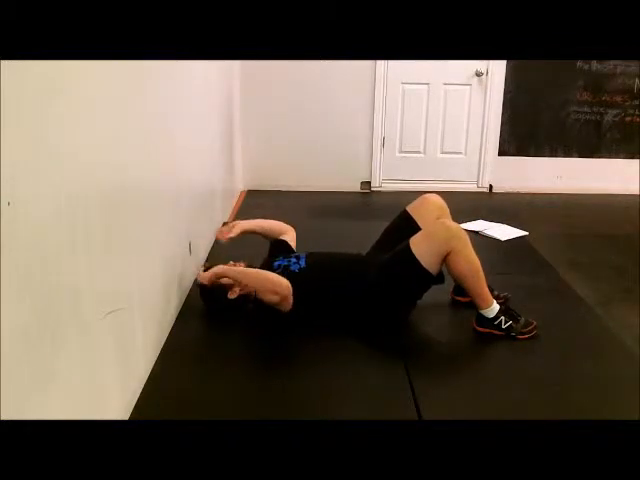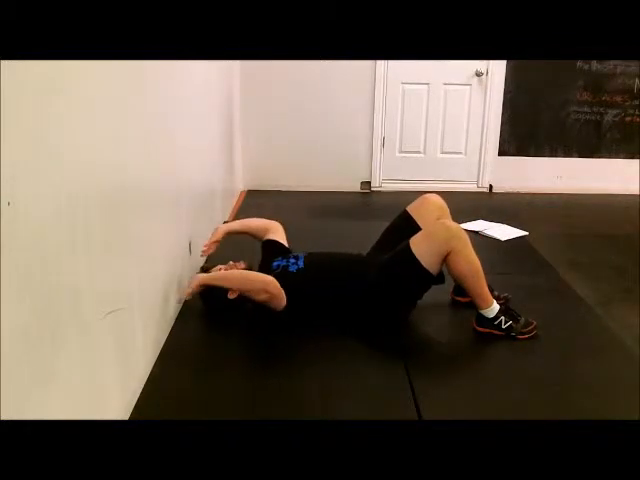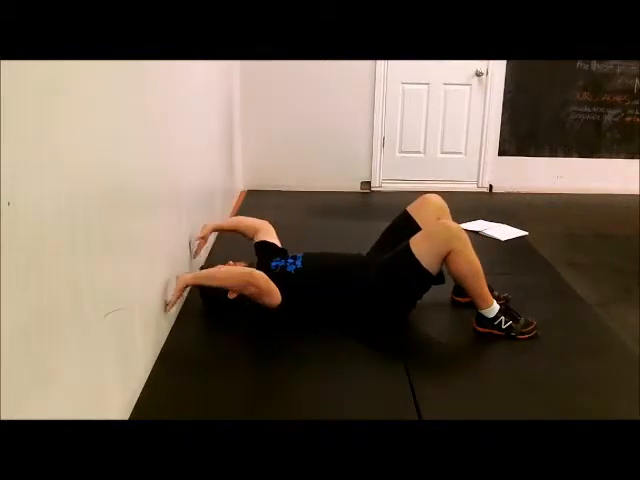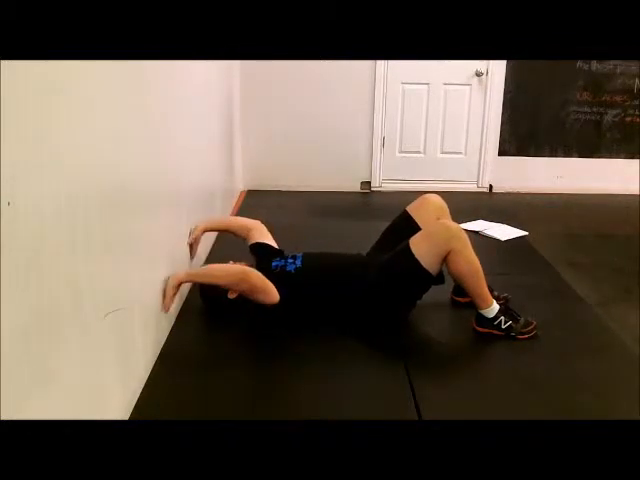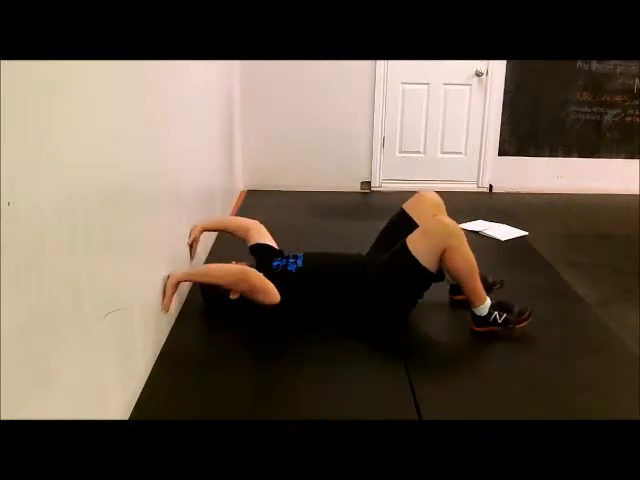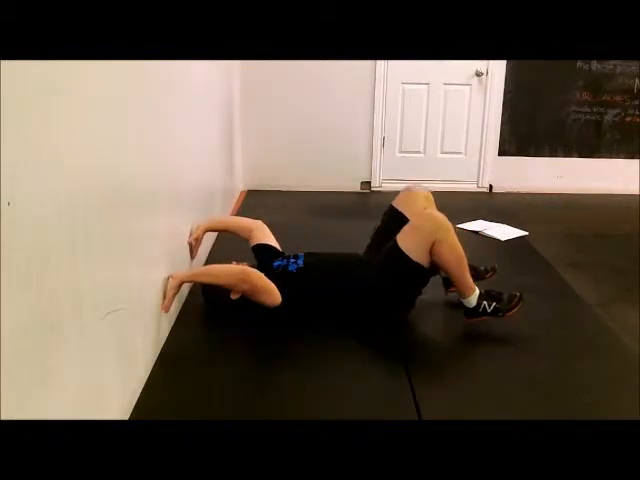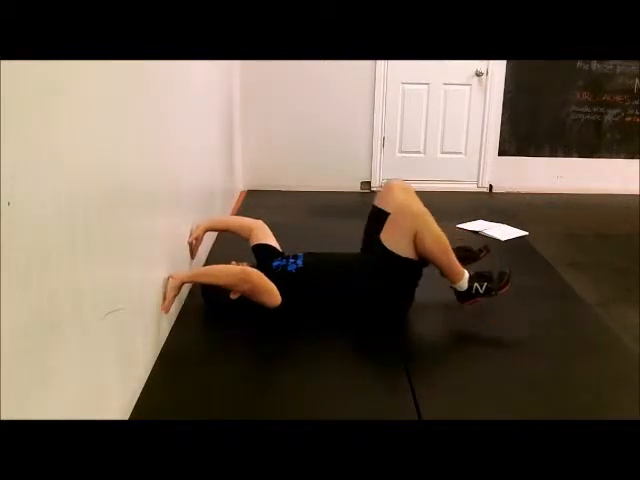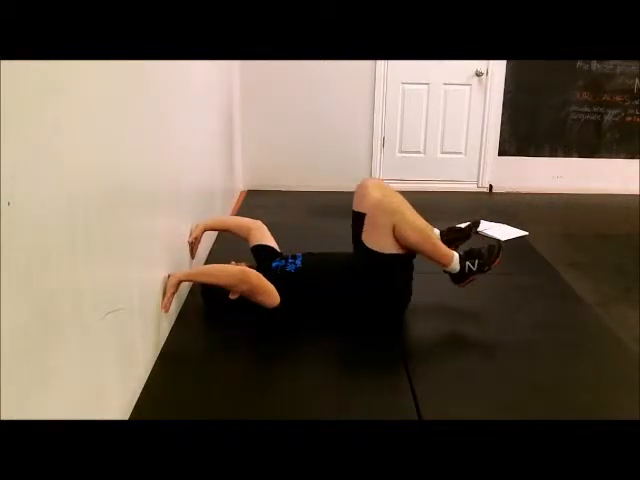
dt=0.2s
person 1, frame 1
left shoulder: (270, 266)
right shoulder: (268, 296)
left elbow: (287, 230)
right elbow: (282, 288)
left wrist: (245, 226)
right wrist: (220, 269)
left hip: (373, 264)
right hip: (382, 293)
left knee: (431, 203)
right knee: (449, 232)
left ankle: (468, 287)
right ankle: (491, 315)
person 1, frame 2
left shoulder: (270, 263)
right shoulder: (266, 295)
left elbow: (272, 226)
right elbow: (268, 286)
left wrist: (225, 228)
right wrist: (205, 279)
left hip: (373, 265)
right hip: (381, 293)
left knee: (432, 204)
right knee: (449, 232)
left ankle: (467, 286)
right ankle: (491, 315)
person 1, frame 3
left shoulder: (270, 263)
right shoulder: (266, 292)
left elbow: (261, 225)
right elbow: (253, 280)
left wrist: (213, 227)
right wrist: (189, 278)
left hip: (372, 265)
right hip: (381, 293)
left knee: (432, 203)
right knee: (448, 232)
left ankle: (467, 288)
right ankle: (491, 315)
person 1, frame 4
left shoulder: (269, 264)
right shoulder: (267, 291)
left elbow: (252, 226)
right elbow: (244, 275)
left wrist: (204, 226)
right wrist: (182, 276)
left hip: (372, 265)
right hip: (381, 292)
left knee: (432, 203)
right knee: (449, 233)
left ankle: (467, 287)
right ankle: (490, 315)
person 1, frame 5
left shoulder: (269, 263)
right shoulder: (268, 291)
left elbow: (251, 226)
right elbow: (243, 276)
left wrist: (203, 225)
right wrist: (181, 276)
left hip: (372, 265)
right hip: (383, 292)
left knee: (428, 201)
right knee: (446, 230)
left ankle: (464, 284)
right ankle: (485, 311)
person 1, frame 6
left shoulder: (269, 264)
right shoulder: (267, 291)
left elbow: (255, 225)
right elbow: (244, 275)
left wrist: (205, 226)
right wrist: (181, 277)
left hip: (371, 264)
right hip: (382, 292)
left knee: (417, 198)
right knee: (433, 222)
left ankle: (455, 274)
right ankle: (474, 301)
person 1, frame 7
left shoulder: (269, 263)
right shoulder: (268, 293)
left elbow: (254, 226)
right elbow: (244, 276)
left wrist: (205, 225)
right wrist: (181, 277)
left hip: (367, 265)
right hip: (382, 290)
left knee: (396, 191)
right knee: (409, 211)
left ankle: (446, 258)
right ankle: (465, 286)
person 1, frame 8
left shoulder: (268, 263)
right shoulder: (269, 294)
left elbow: (254, 226)
right elbow: (243, 277)
left wrist: (204, 225)
right wrist: (180, 276)
left hip: (363, 268)
right hip: (381, 290)
left knee: (370, 188)
right knee: (382, 206)
left ankle: (437, 240)
right ankle: (457, 267)
